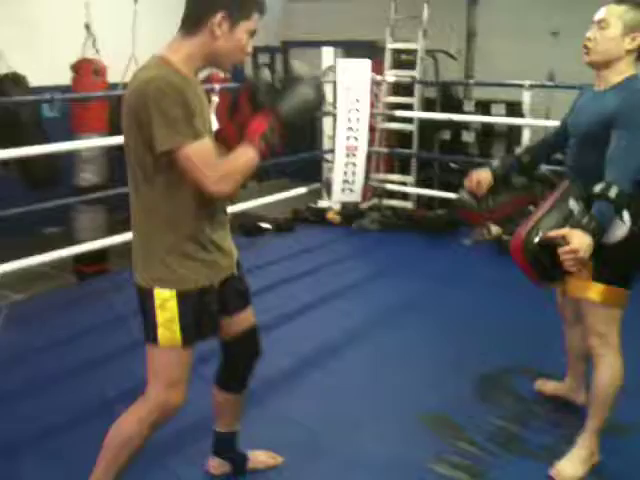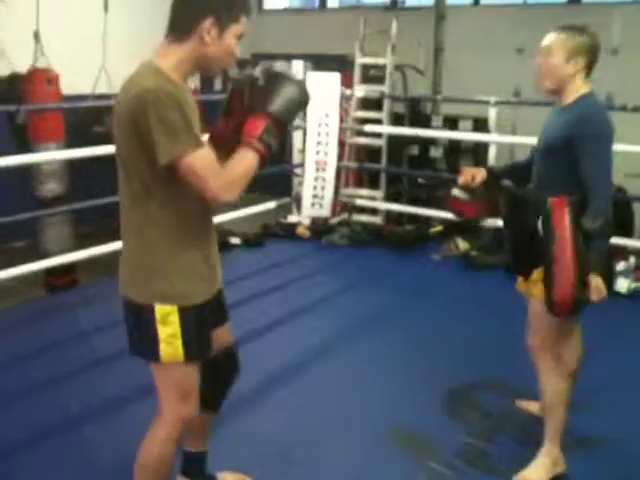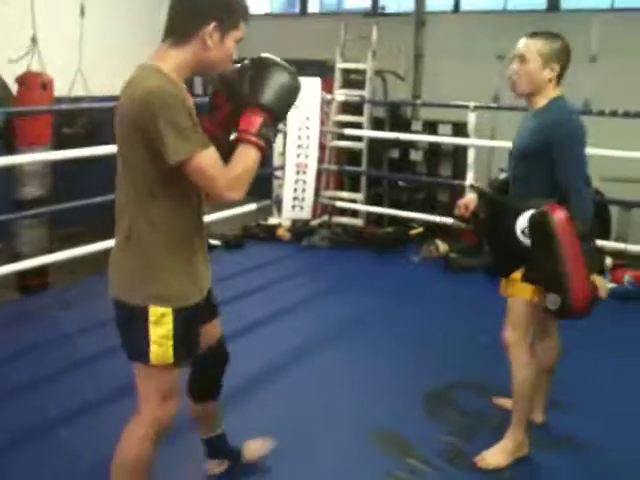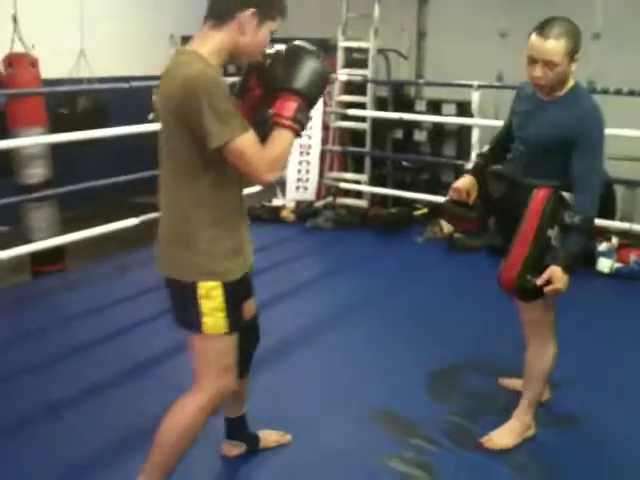
dt=0.3s
person 1, frame 1
left shoulder: (190, 83)
right shoulder: (157, 86)
right elbow: (217, 180)
left wrist: (252, 124)
right wrist: (271, 124)
left hip: (213, 251)
right hip: (173, 266)
left knee: (244, 347)
right knee: (164, 397)
person 1, frame 2
left shoulder: (171, 87)
right shoulder: (153, 92)
right elbow: (220, 188)
left wrist: (232, 124)
right wrist: (265, 125)
left hip: (194, 268)
right hip: (165, 284)
left knee: (222, 368)
right knee: (179, 409)
person 1, frame 3
left shoulder: (165, 86)
right shoulder: (158, 94)
right elbow: (227, 186)
right wrist: (260, 118)
left hip: (181, 269)
right hip: (156, 282)
left knee: (213, 358)
right knee: (157, 410)
person 1, frame 4
left shoulder: (194, 68)
right shoulder: (199, 79)
right elbow: (263, 168)
left wrist: (255, 97)
right wrist: (294, 102)
left hip: (220, 246)
right hip: (201, 258)
left knee: (245, 337)
right knee: (212, 384)
left ankle: (239, 435)
person 2, frame 1
right shoulder: (589, 93)
right elbow: (555, 143)
left wrist: (590, 232)
right wrist: (498, 170)
right hip: (570, 224)
left knee: (601, 336)
right knee: (570, 313)
right ankle: (574, 385)
person 2, frame 2
left shoulder: (590, 118)
right shoulder: (563, 112)
left elbow: (599, 197)
right elbow: (538, 166)
left wrist: (594, 264)
right wrist: (490, 174)
left knee: (541, 342)
right knee: (564, 331)
right ankle: (555, 402)
person 2, frame 3
left shoulder: (562, 123)
right shoulder: (535, 116)
left elbow: (578, 198)
right wrist: (482, 195)
left knee: (516, 338)
right knee: (542, 329)
left ankle: (516, 438)
right ankle: (534, 404)
person 2, frame 4
left shoulder: (583, 116)
right shoulder: (525, 94)
left elbow: (586, 194)
left wrist: (562, 260)
right wrist: (475, 174)
right hip: (519, 217)
left knee: (536, 319)
right knee: (536, 314)
left ankle: (524, 417)
right ankle: (537, 382)
